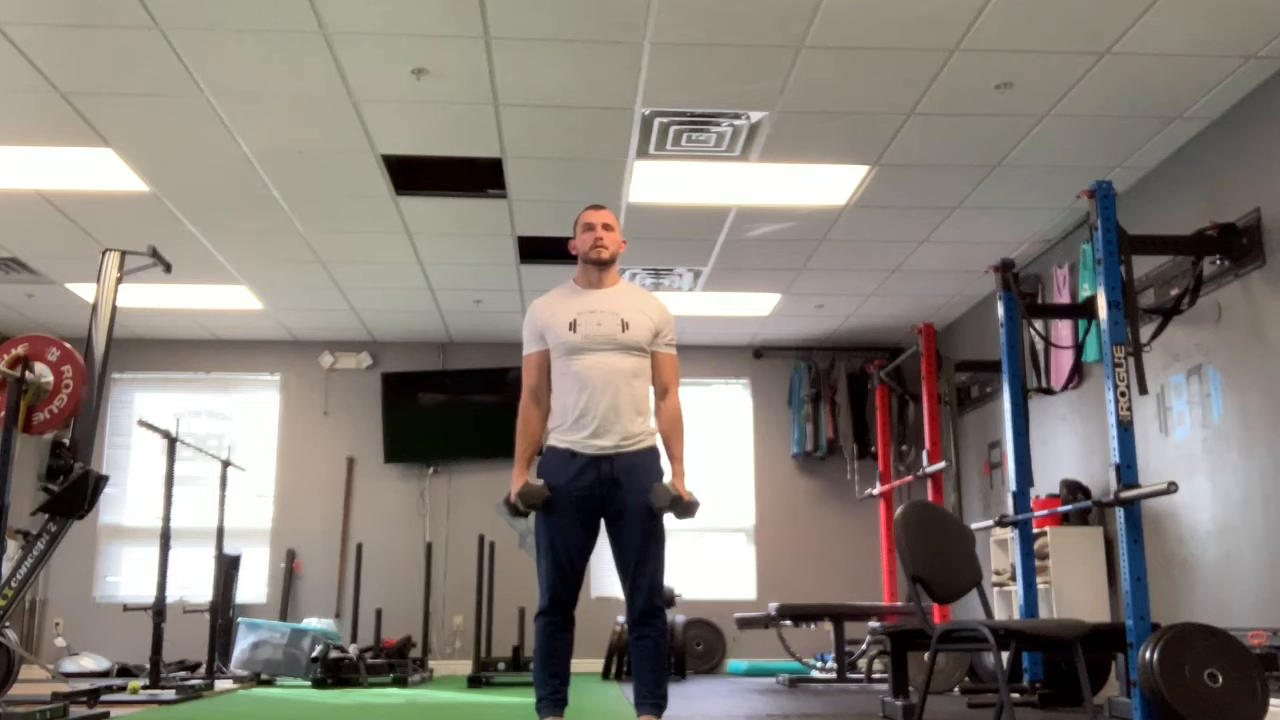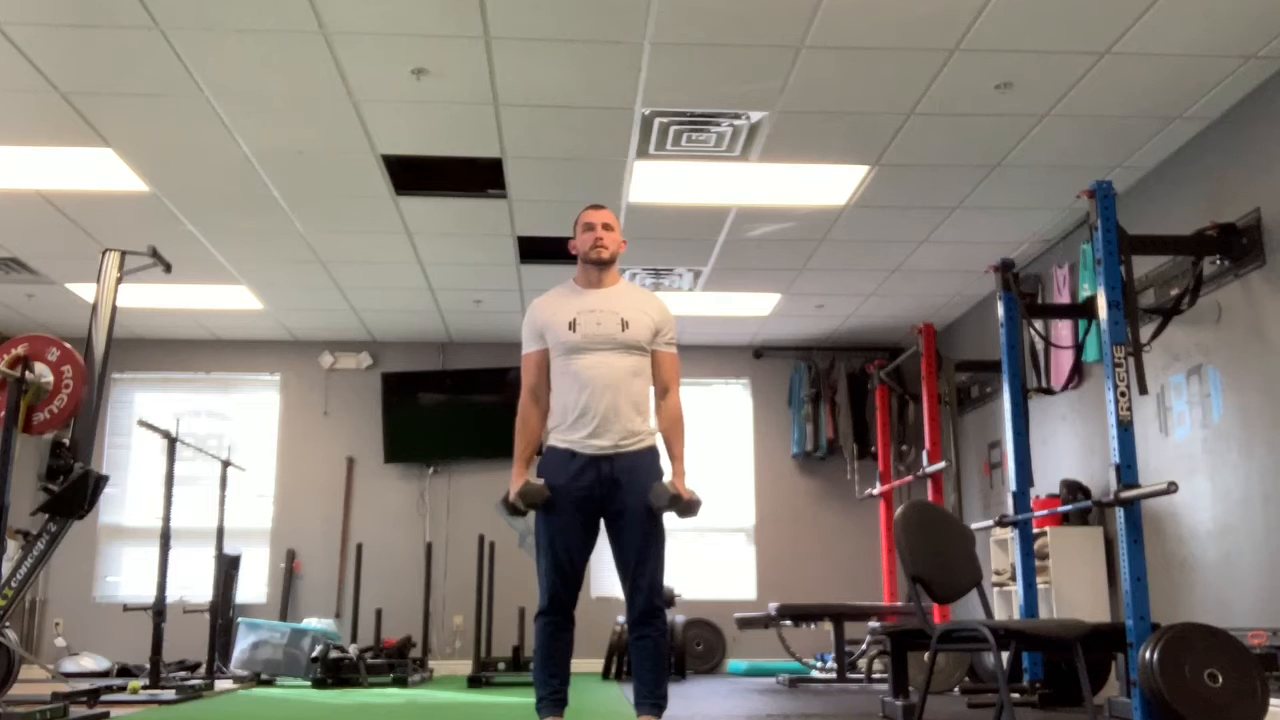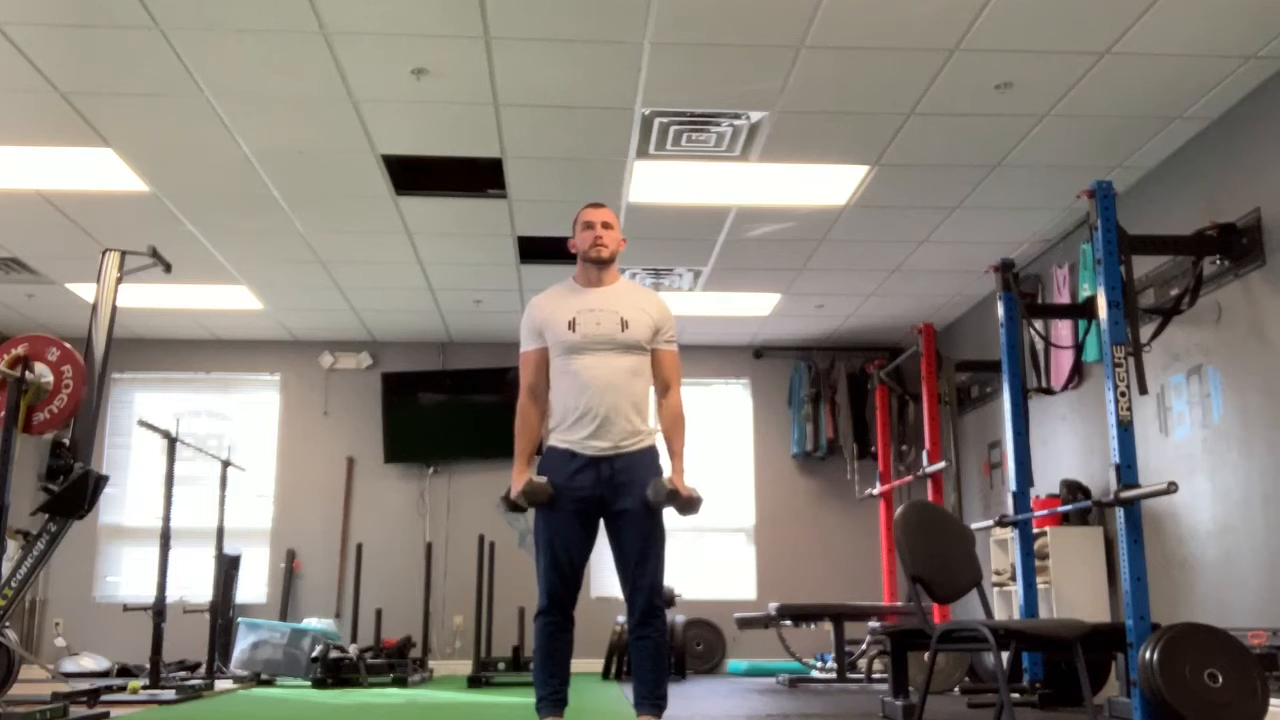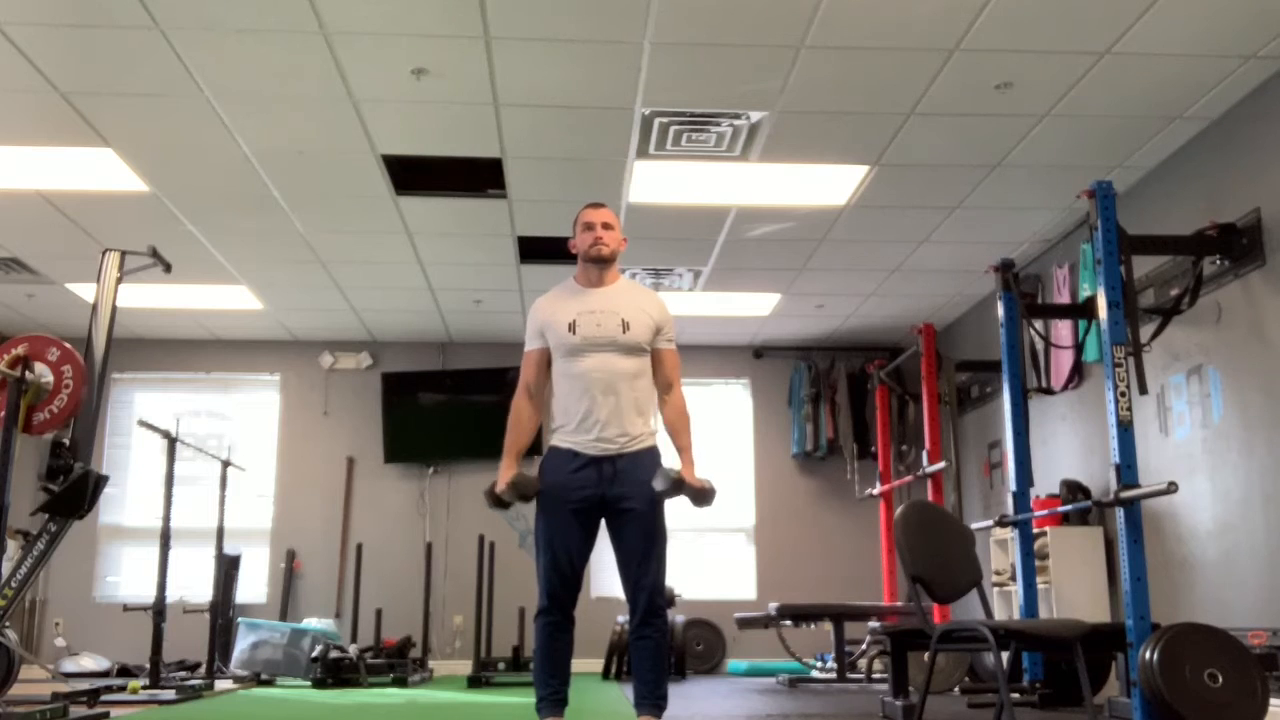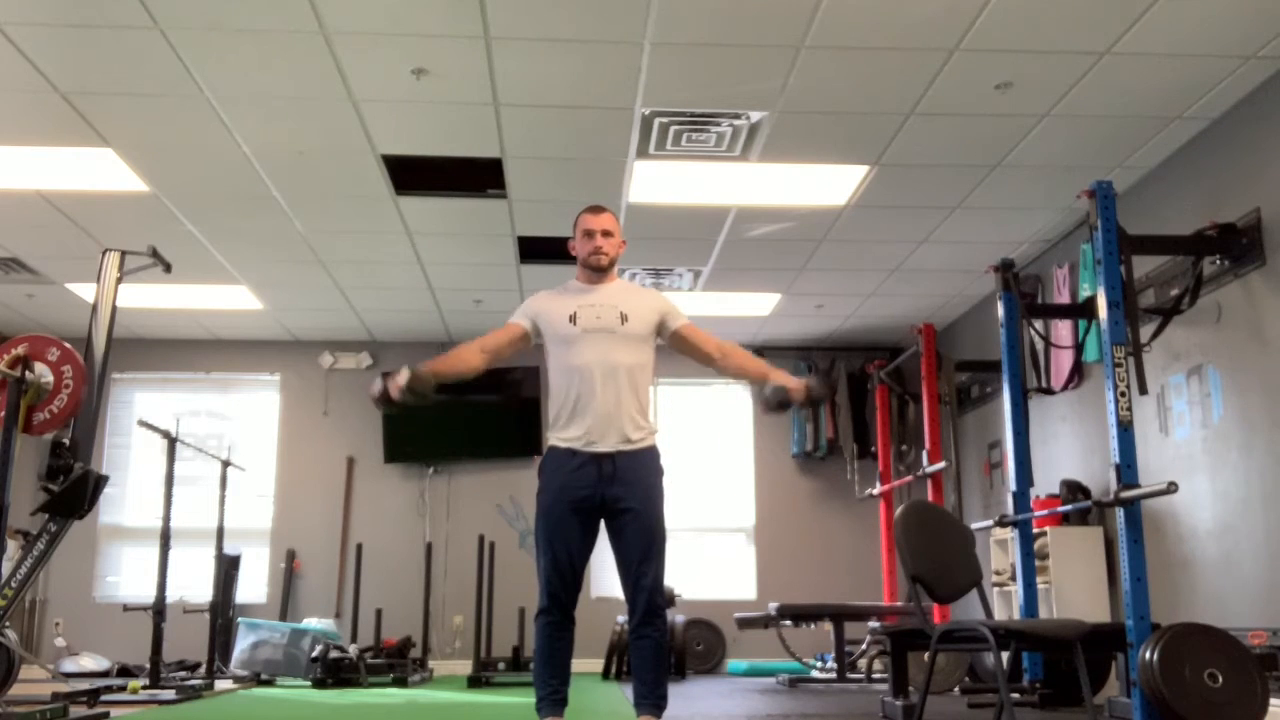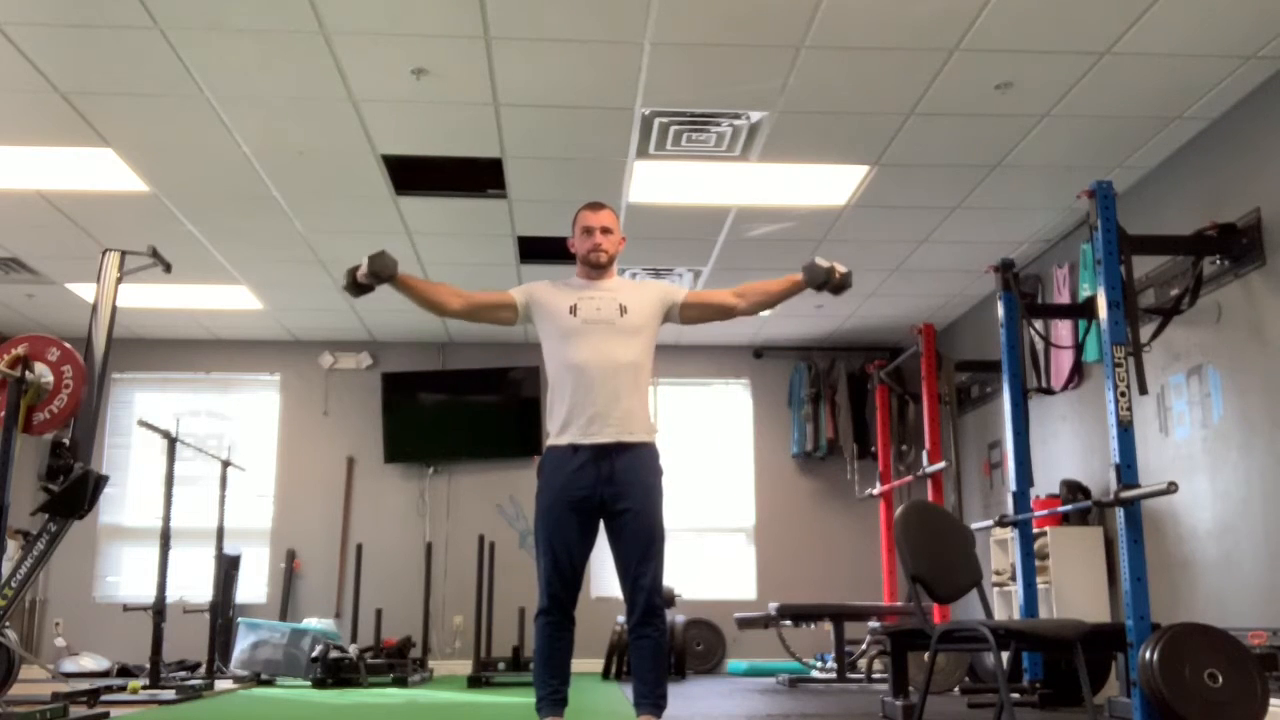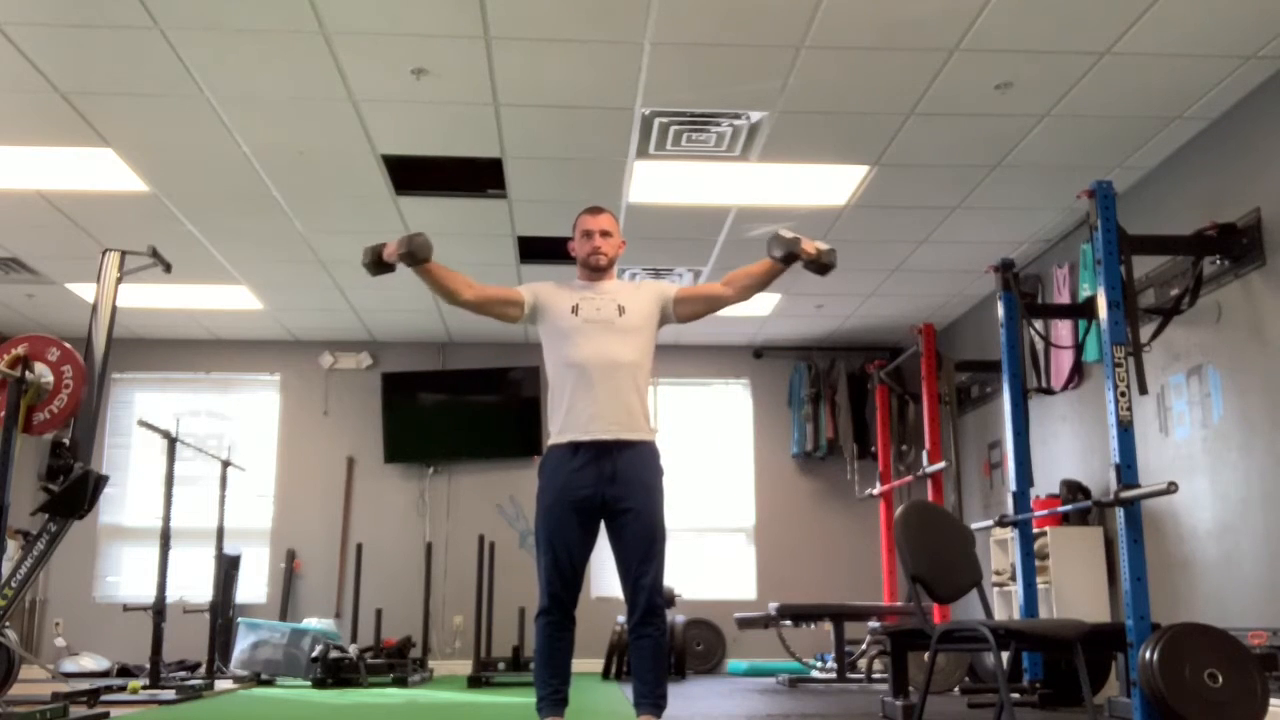
dt=0.3s
person 1, frame 1
left shoulder: (652, 309)
right shoulder: (545, 309)
left elbow: (667, 396)
right elbow: (534, 398)
left wrist: (678, 470)
right wrist: (521, 470)
left hip: (636, 464)
right hip: (566, 464)
left knee: (646, 599)
right knee: (556, 599)
person 1, frame 2
left shoulder: (651, 308)
right shoulder: (544, 309)
left elbow: (668, 395)
right elbow: (532, 397)
left wrist: (679, 470)
right wrist: (519, 470)
left hip: (635, 464)
right hip: (566, 464)
left knee: (646, 599)
right knee: (556, 599)
person 1, frame 3
left shoulder: (651, 307)
right shoulder: (543, 307)
left elbow: (668, 393)
right elbow: (531, 396)
left wrist: (677, 467)
right wrist: (521, 467)
left hip: (635, 464)
right hip: (565, 465)
left knee: (646, 599)
right knee: (555, 599)
person 1, frame 4
left shoulder: (650, 305)
right shoulder: (547, 308)
left elbow: (669, 391)
right elbow: (529, 394)
left wrist: (686, 461)
right wrist: (509, 462)
left hip: (637, 464)
right hip: (567, 465)
left knee: (647, 599)
right knee: (555, 599)
person 1, frame 5
left shoulder: (649, 303)
right shoulder: (545, 304)
left elbow: (715, 349)
right elbow: (483, 350)
left wrist: (773, 377)
right wrist: (420, 374)
left hip: (635, 463)
right hip: (567, 464)
left knee: (646, 597)
right knee: (556, 598)
person 1, frame 6
left shoulder: (652, 295)
right shoulder: (543, 296)
left elbow: (738, 301)
right elbow: (459, 304)
left wrist: (804, 281)
right wrist: (395, 279)
left hip: (634, 460)
right hip: (566, 461)
left knee: (646, 597)
right knee: (556, 598)
person 1, frame 7
left shoulder: (649, 296)
right shoulder: (546, 297)
left elbow: (730, 290)
right elbow: (466, 293)
left wrist: (783, 258)
right wrist: (419, 263)
left hip: (634, 459)
right hip: (567, 460)
left knee: (646, 597)
right knee: (556, 599)
